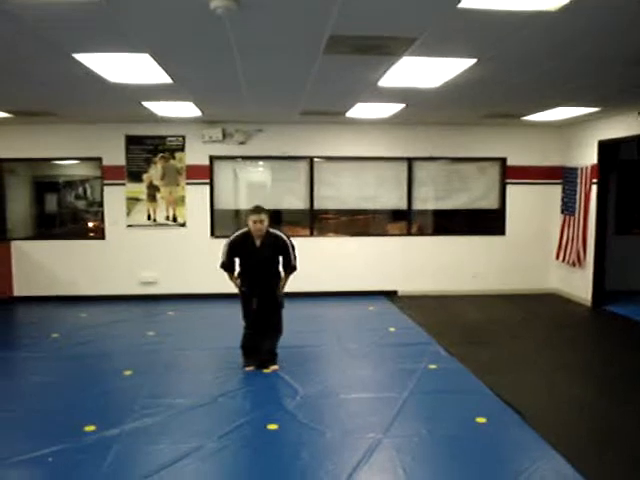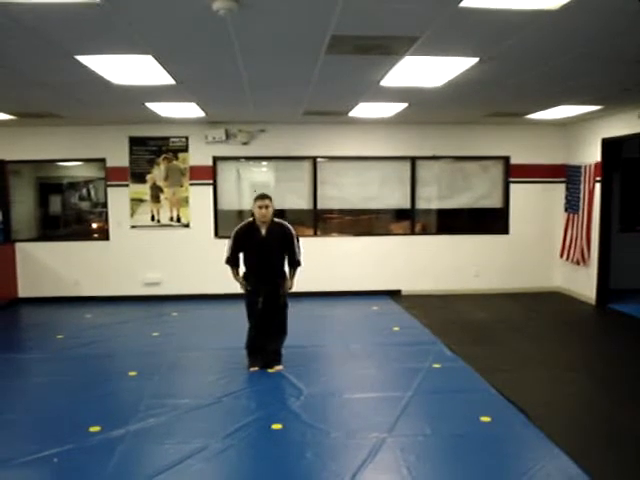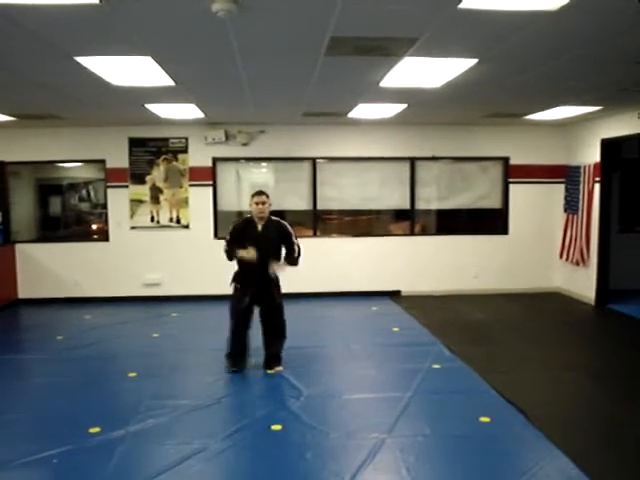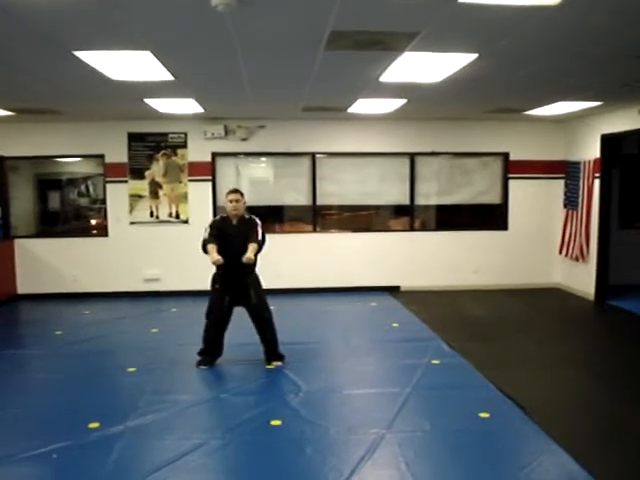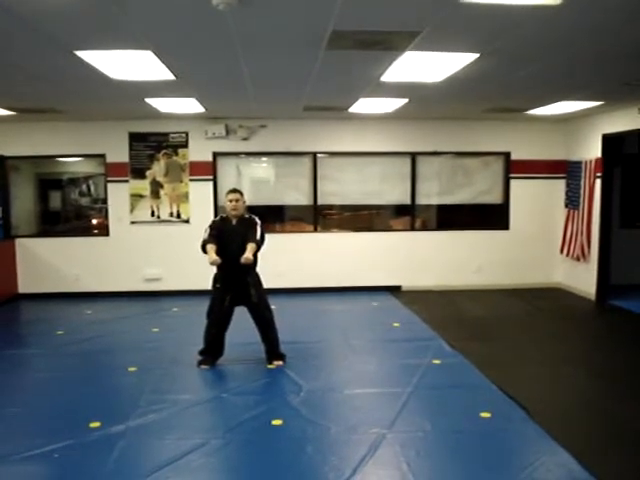
dt=1s
person 1, frame 1
left shoulder: (280, 239)
right shoulder: (237, 239)
left elbow: (290, 263)
right elbow: (227, 261)
left wrist: (282, 283)
right wrist: (234, 281)
left hip: (272, 286)
right hip: (248, 286)
left knee: (273, 323)
right knee: (251, 322)
left ankle: (269, 359)
right ankle: (250, 359)
person 1, frame 2
left shoulder: (285, 229)
right shoulder: (242, 230)
left elbow: (294, 256)
right elbow: (232, 255)
left wrist: (290, 280)
right wrist: (238, 278)
left hip: (277, 284)
right hip: (253, 285)
left knee: (278, 323)
right knee: (256, 323)
left ankle: (274, 359)
right ankle: (254, 360)
person 1, frame 3
left shoulder: (280, 227)
right shoulder: (241, 225)
left elbow: (294, 251)
right elbow: (229, 248)
left wrist: (281, 264)
right wrist: (242, 254)
left hip: (269, 282)
right hip: (245, 281)
left knee: (275, 324)
right knee: (239, 321)
left ankle: (273, 361)
right ankle: (236, 360)
person 1, frame 4
left shoulder: (253, 223)
right shoulder: (217, 223)
left elbow: (257, 240)
right elbow: (209, 241)
left wrist: (251, 253)
right wrist: (213, 254)
left hip: (247, 278)
right hip: (223, 278)
left knee: (262, 316)
right knee: (215, 318)
left ankle: (273, 355)
right ankle: (209, 355)
person 1, frame 5
left shoulder: (253, 222)
right shoulder: (217, 223)
left elbow: (255, 240)
right elbow: (209, 241)
left wrist: (249, 253)
right wrist: (212, 254)
left hip: (248, 277)
right hip: (224, 278)
left knee: (264, 315)
right knee: (216, 317)
left ankle: (274, 354)
right ankle: (210, 355)
